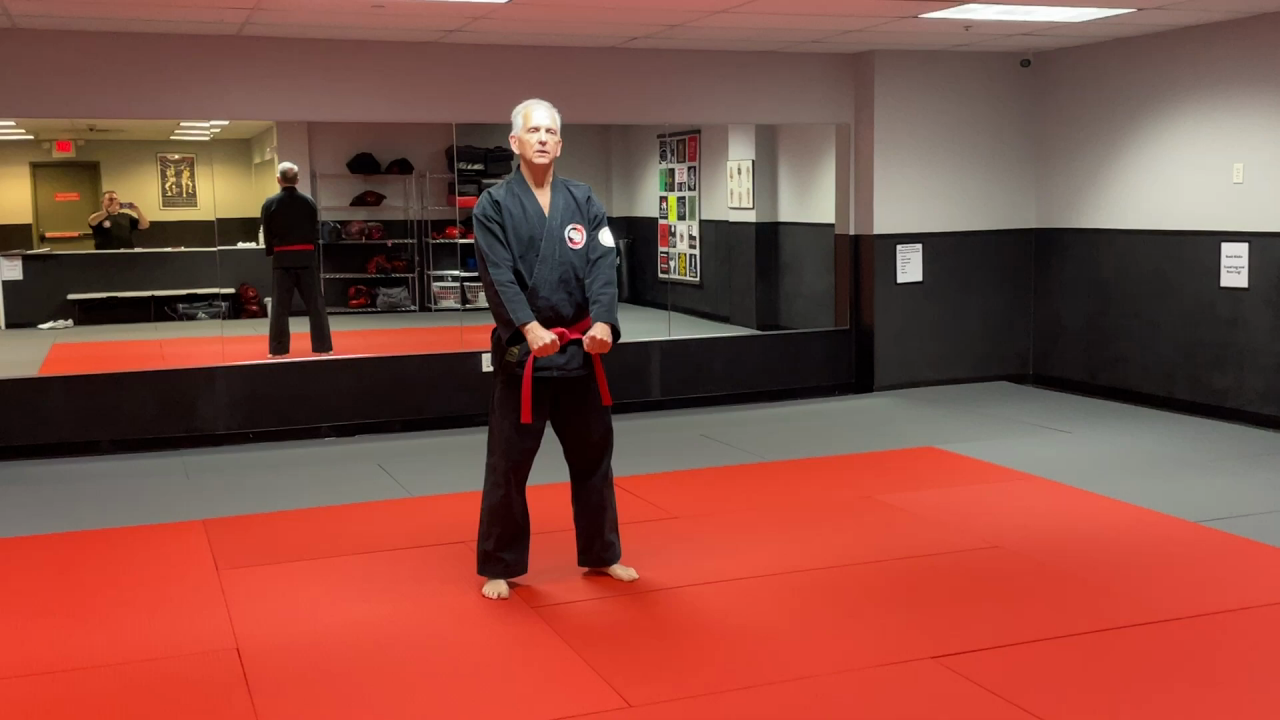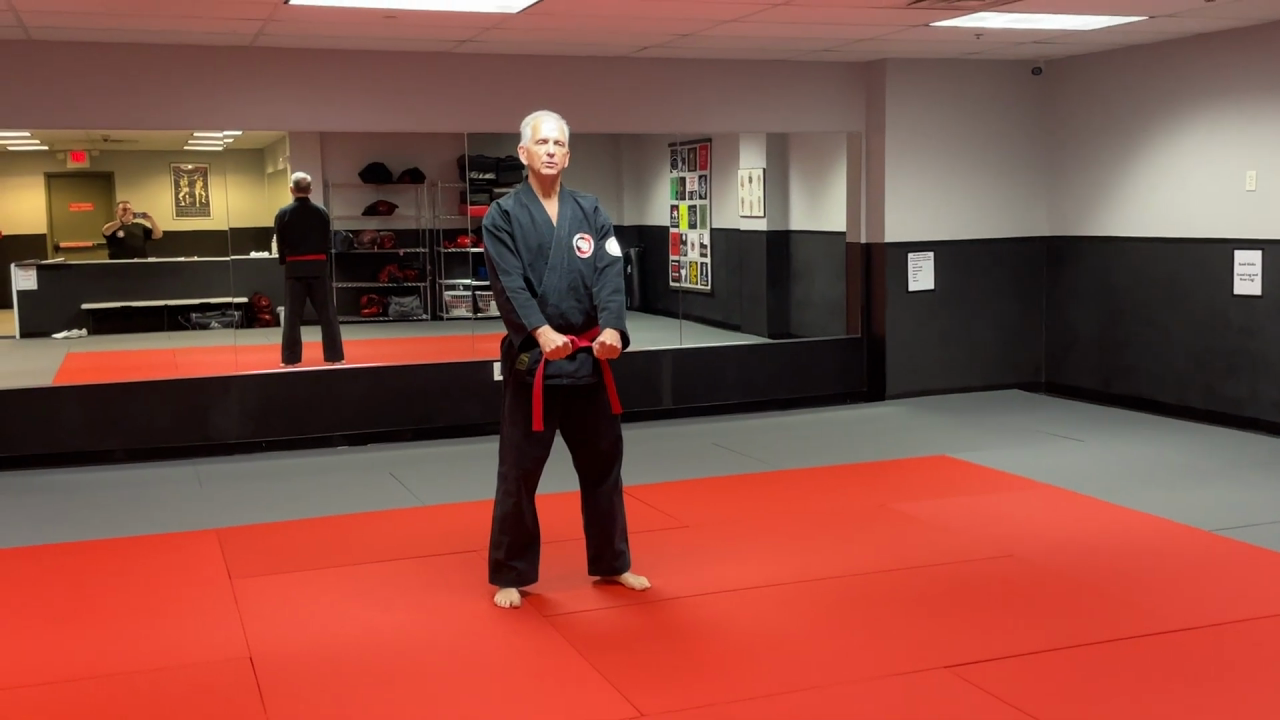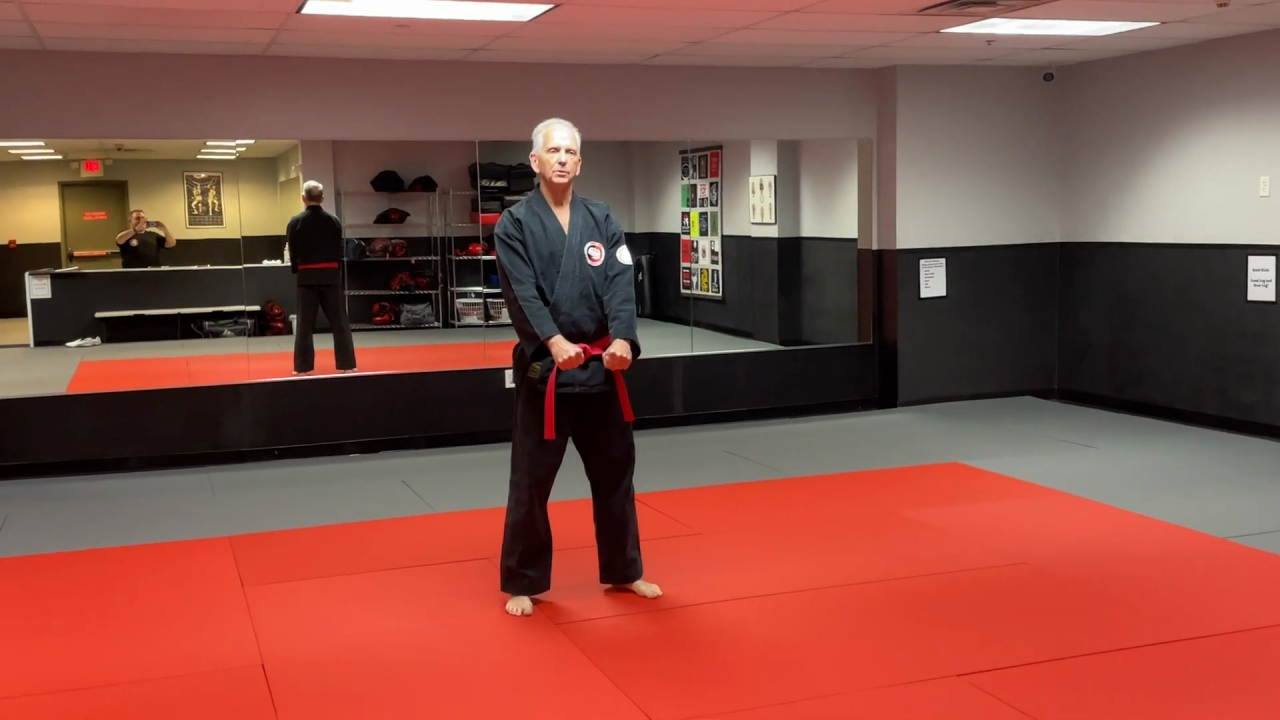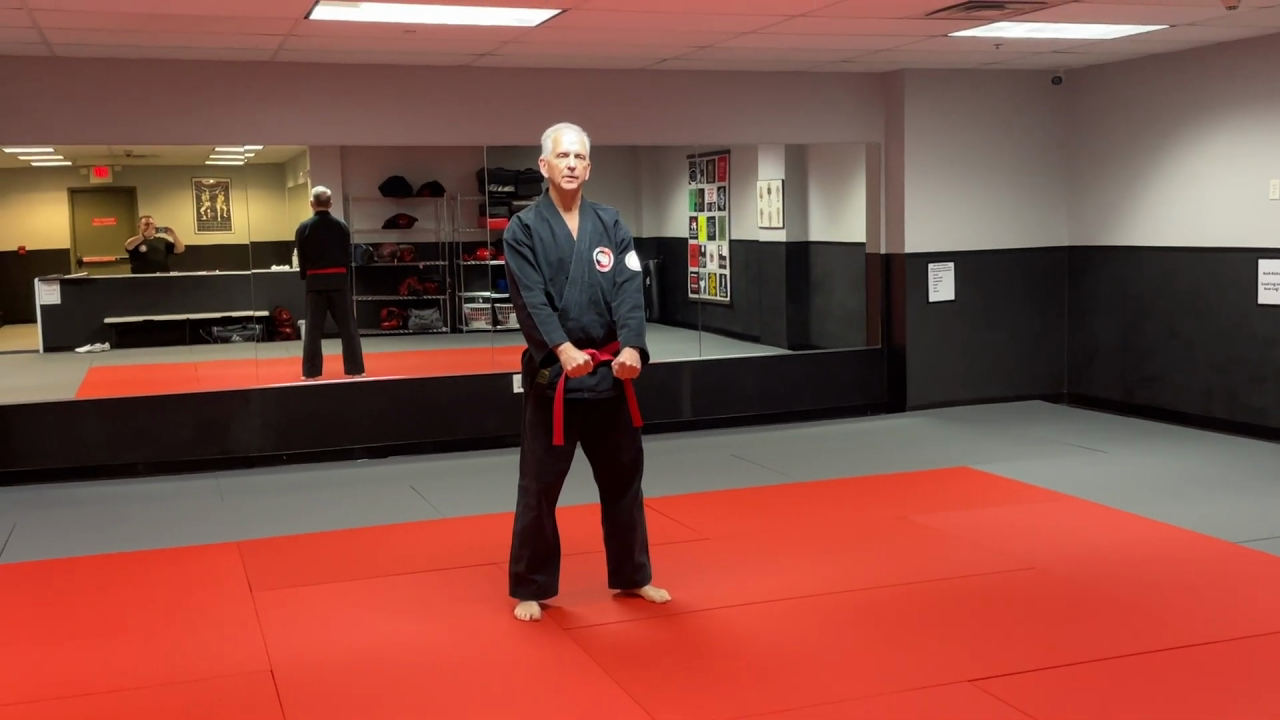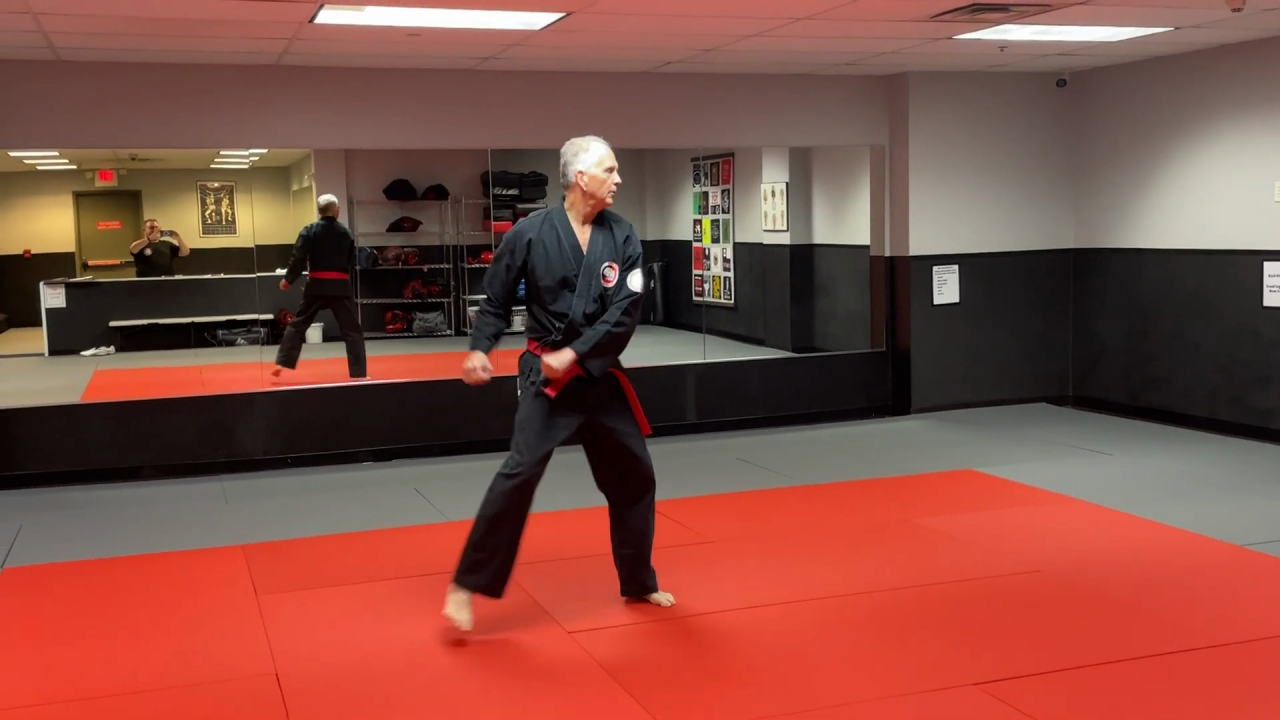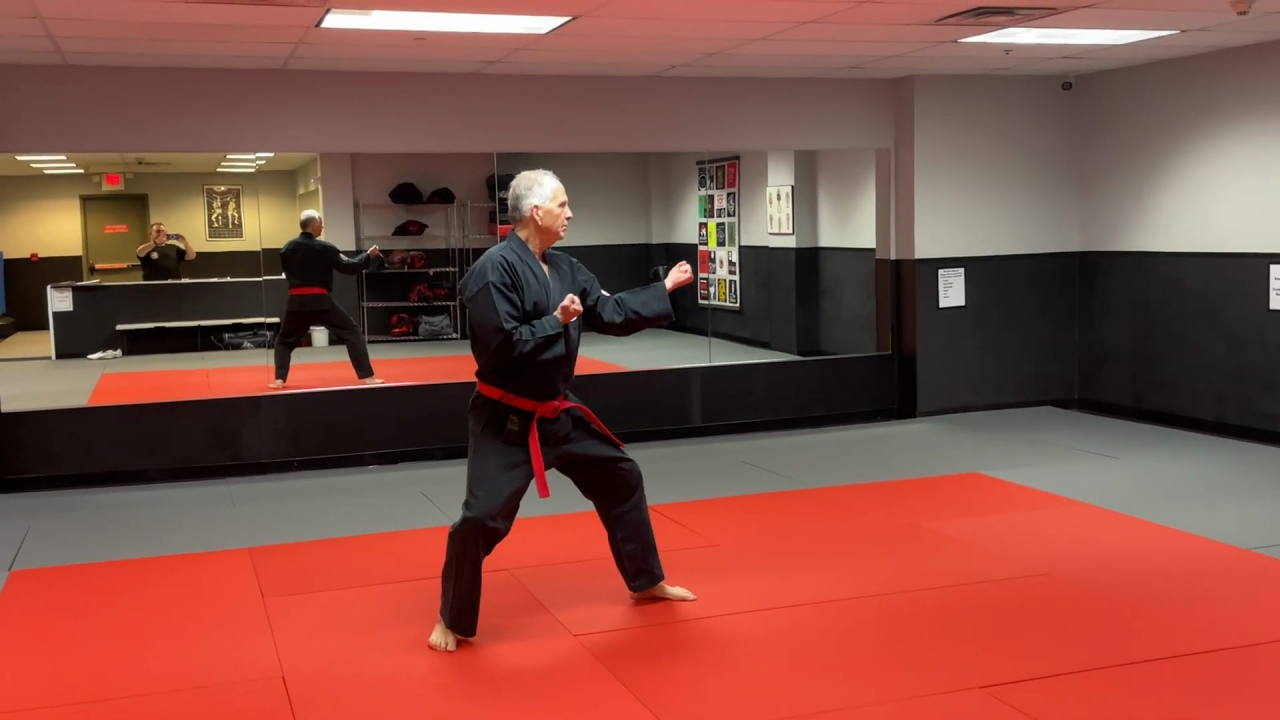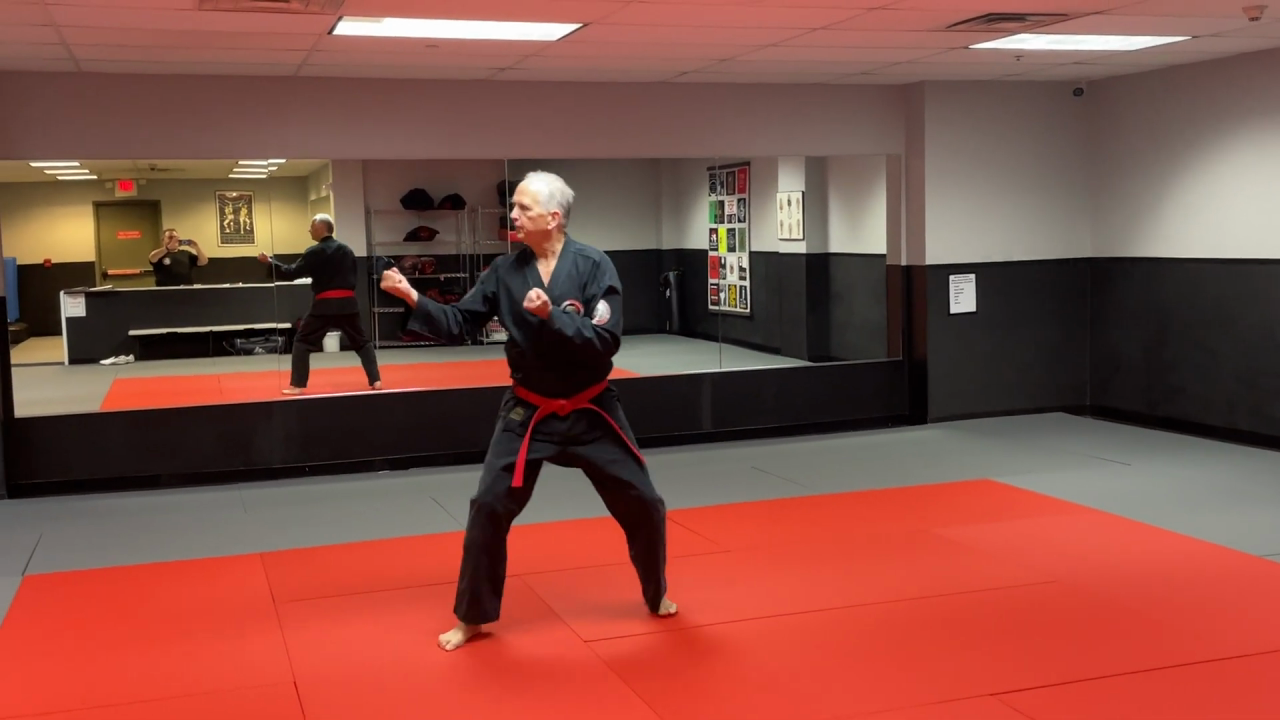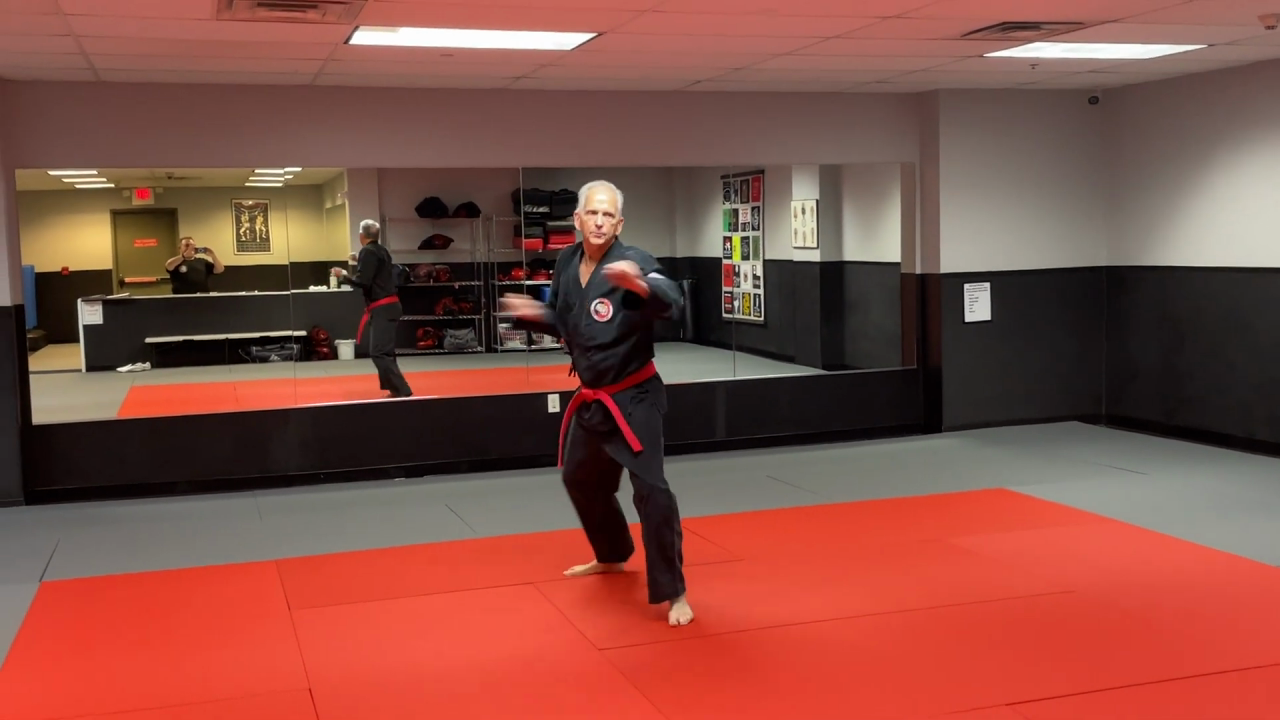
dt=0.7s
person 1, frame 1
left shoulder: (583, 201)
right shoulder: (494, 205)
left elbow: (603, 266)
right elbow: (498, 276)
left wrist: (603, 321)
right wrist: (529, 328)
left hip: (580, 348)
right hip: (522, 350)
left knee: (593, 456)
right knee: (509, 462)
left ankle: (601, 555)
right ankle: (499, 566)
person 1, frame 2
left shoulder: (590, 211)
right shoulder: (503, 215)
left elbow: (609, 273)
right elbow: (509, 284)
left wrist: (611, 328)
right wrist: (541, 332)
left hip: (587, 357)
right hip: (531, 358)
left knee: (602, 464)
right knee: (519, 472)
left ankle: (611, 563)
right ankle: (510, 575)
person 1, frame 3
left shoulder: (602, 219)
right shoulder: (515, 224)
left elbow: (620, 283)
right elbow: (521, 293)
left wrist: (622, 338)
right wrist: (554, 342)
left hip: (600, 365)
right hip: (544, 367)
left knee: (615, 472)
right knee: (531, 480)
left ankle: (623, 571)
right ankle: (523, 582)
person 1, frame 4
left shoulder: (610, 224)
right shoulder: (524, 229)
left elbow: (628, 290)
right elbow: (530, 299)
left wrist: (631, 346)
right wrist: (562, 350)
left hip: (608, 369)
right hip: (551, 373)
left knee: (623, 476)
right knee: (540, 484)
left ankle: (631, 577)
right ankle: (530, 588)
person 1, frame 5
left shoulder: (622, 234)
right shoulder: (533, 231)
left elbow: (626, 311)
right elbow: (498, 293)
left wrist: (576, 352)
right wrist: (480, 346)
left hip: (601, 375)
right hip: (545, 375)
left knee: (635, 477)
right knee: (519, 475)
left ankle: (638, 583)
right ankle: (467, 587)
person 1, frame 6
left shoulder: (564, 267)
right shoulder: (494, 269)
left elbow: (611, 313)
right elbow: (502, 346)
left wrist: (664, 288)
right wrist: (556, 321)
left hip: (557, 412)
right hip: (505, 418)
left knee: (622, 478)
right knee: (482, 517)
left ankle: (647, 581)
right ankle: (452, 619)
person 1, frame 7
left shoulder: (593, 266)
right shoulder: (505, 272)
left elbow: (604, 343)
right elbow: (461, 322)
left wrist: (550, 317)
right wrist: (413, 299)
left hip: (590, 410)
right hip: (528, 412)
left knee: (641, 504)
right knee: (489, 509)
left ankle: (656, 594)
right ankle: (471, 616)
person 1, frame 8
left shoulder: (634, 263)
right shoulder: (567, 262)
left elbow: (668, 301)
right elbow: (563, 320)
left wrist: (640, 286)
right wrist: (531, 313)
left hip: (632, 397)
right hip: (589, 397)
left knee: (651, 488)
right knee: (581, 481)
left ankle: (672, 593)
right ankle: (612, 556)
person 2, frame 1
left shoulder: (270, 204)
right shoulder: (308, 202)
left elbow: (267, 234)
right elbow: (315, 231)
left wrist: (272, 253)
left hip: (282, 257)
right hip: (306, 256)
left knee: (280, 305)
right knee: (315, 303)
left ankle: (278, 349)
right ankle: (323, 347)
person 2, frame 2
left shoulder: (283, 214)
right shoulder: (321, 212)
left elbow: (280, 244)
right elbow: (328, 242)
left hip: (295, 267)
right hip: (318, 266)
left knee: (292, 314)
right knee: (327, 313)
left ankle: (290, 359)
right ankle: (335, 356)
person 2, frame 3
left shoulder: (296, 222)
right shoulder: (333, 221)
left elbow: (293, 253)
right elbow: (340, 250)
left hip: (306, 275)
right hip: (330, 274)
left knee: (305, 322)
right knee: (339, 321)
left ankle: (303, 366)
right ankle: (347, 364)
person 2, frame 4
left shoulder: (304, 228)
right shoulder: (341, 226)
left elbow: (301, 258)
right elbow: (348, 255)
left hip: (315, 281)
right hip: (338, 279)
left knee: (313, 328)
right knee: (347, 326)
left ankle: (311, 372)
right ankle: (355, 369)
person 2, frame 5
left shoulder: (310, 230)
right shoulder: (345, 232)
left elbow: (298, 257)
right elbow: (351, 261)
left wrist: (289, 279)
left hip: (316, 285)
right hip: (340, 286)
left knee: (298, 325)
right knee: (352, 330)
left ankle: (282, 363)
right ankle: (359, 373)
person 2, frame 6
left shoulder: (287, 248)
right shoulder: (324, 248)
right elbow: (348, 267)
right wrist: (368, 255)
left hip: (297, 301)
right hip: (320, 301)
left knee: (285, 340)
right knee: (352, 333)
left ankle: (279, 379)
right ankle: (367, 376)
person 2, frame 7
left shoulder: (316, 252)
right shoulder: (347, 250)
left elbow: (293, 272)
left wrist: (270, 262)
left hip: (326, 304)
right hip: (348, 303)
left knee: (302, 342)
right knee: (362, 342)
left ankle: (296, 385)
right ankle: (375, 380)
person 2, frame 8
left shoulder: (368, 251)
right shoulder: (380, 251)
left elbow: (363, 280)
left wrist: (343, 275)
right wrist: (360, 263)
left hip: (382, 309)
right hip: (388, 307)
left knee: (380, 353)
right knee: (385, 350)
left ankle: (403, 393)
right ankle: (393, 389)
